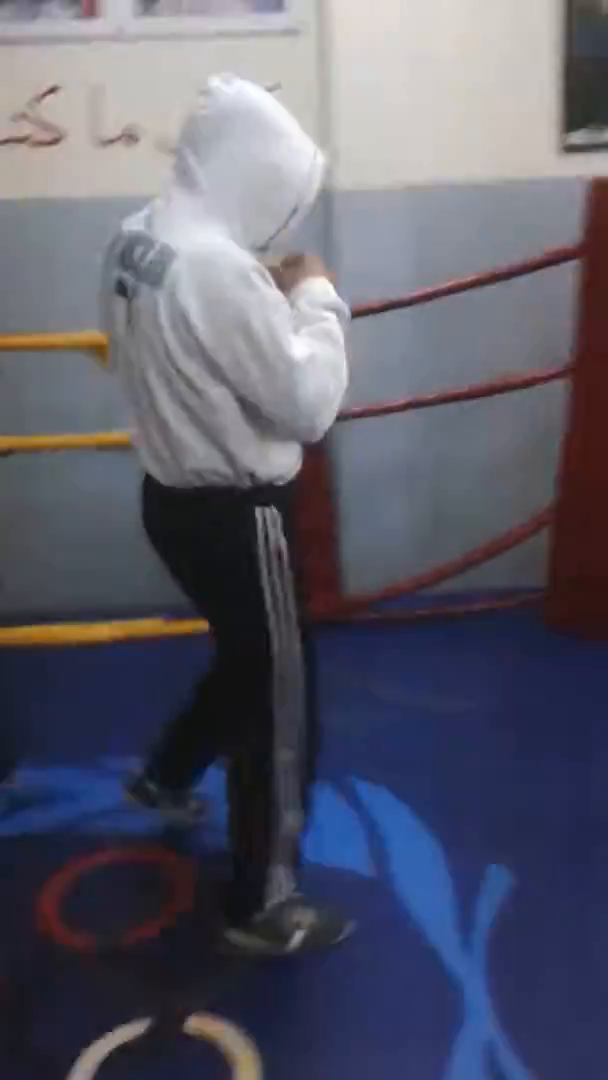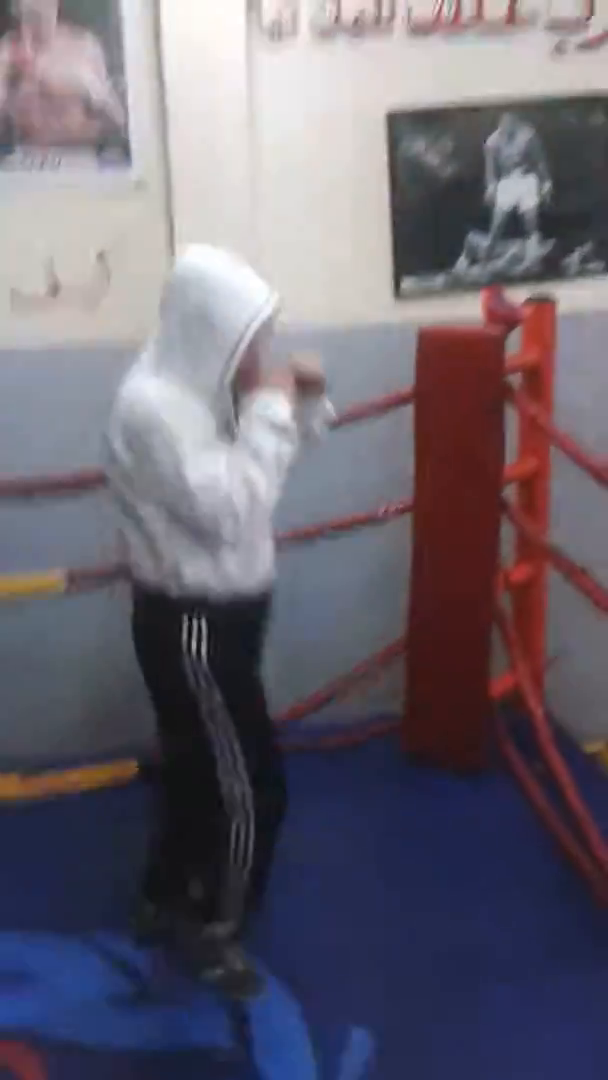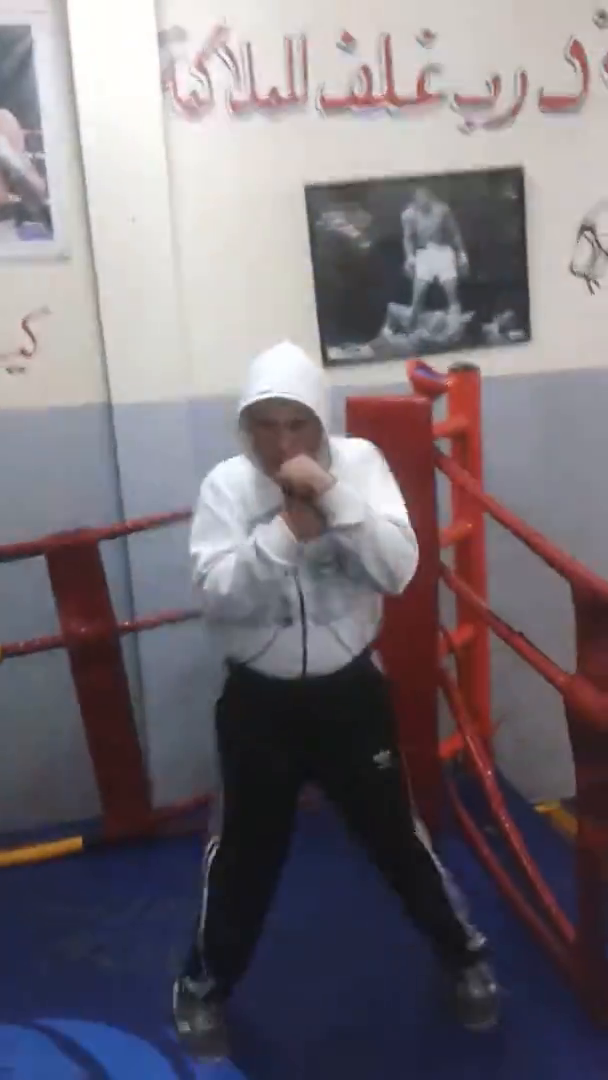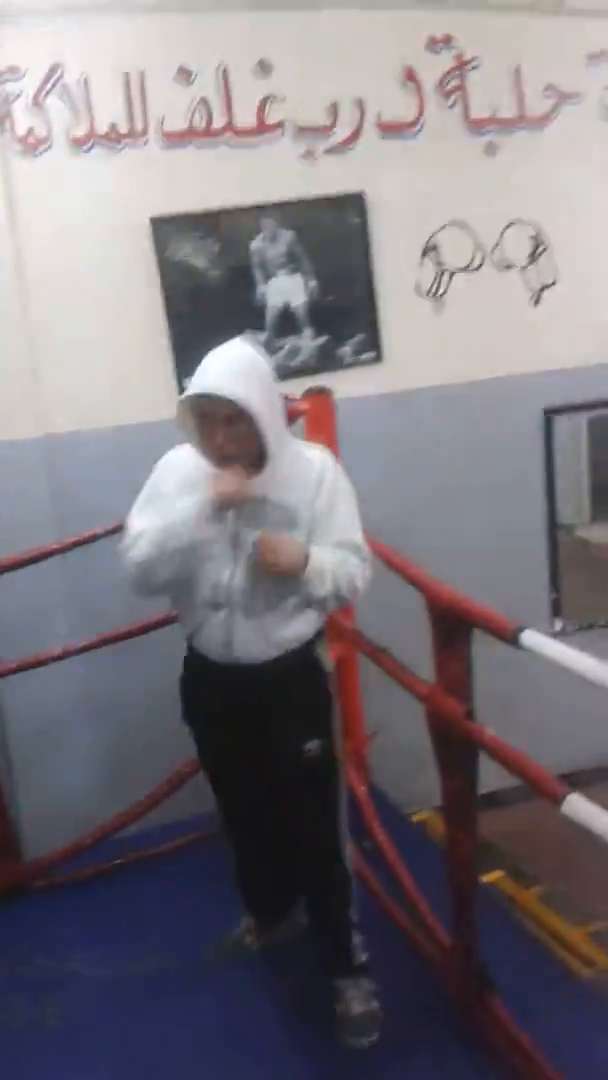
dt=0.5s
person 1, frame 1
left shoulder: (142, 235)
right shoulder: (217, 268)
right elbow: (309, 401)
left wrist: (277, 292)
right wrist: (317, 298)
left hip: (174, 499)
right hip: (235, 514)
left knee: (254, 669)
right knee: (276, 717)
left ankle: (168, 773)
right ankle: (259, 906)
person 1, frame 2
left shoulder: (217, 382)
right shoulder: (151, 403)
left elbow: (252, 466)
right elbow: (230, 506)
left wrist: (296, 400)
right wrist: (274, 412)
left hip: (231, 610)
right hip: (194, 625)
left knee: (203, 769)
right knee: (251, 787)
left ankle: (166, 895)
right ankle: (216, 926)
person 1, frame 3
left shoulder: (358, 464)
right shoulder: (226, 486)
left elbow: (396, 569)
right elbow: (218, 594)
left wrist: (332, 493)
right wrist: (281, 534)
left hip: (350, 691)
right hip: (259, 699)
left knee: (396, 837)
right knee: (242, 852)
left ankle: (464, 956)
right ankle: (204, 987)
person 1, frame 4
left shoulder: (313, 469)
right shoulder: (178, 471)
left elbow: (355, 572)
right elbow: (144, 571)
left wrist: (305, 561)
right wrist: (195, 516)
left hip: (291, 675)
right hip: (211, 677)
left knee: (315, 826)
right knee: (244, 812)
left ankle: (350, 968)
right ankle: (268, 911)
